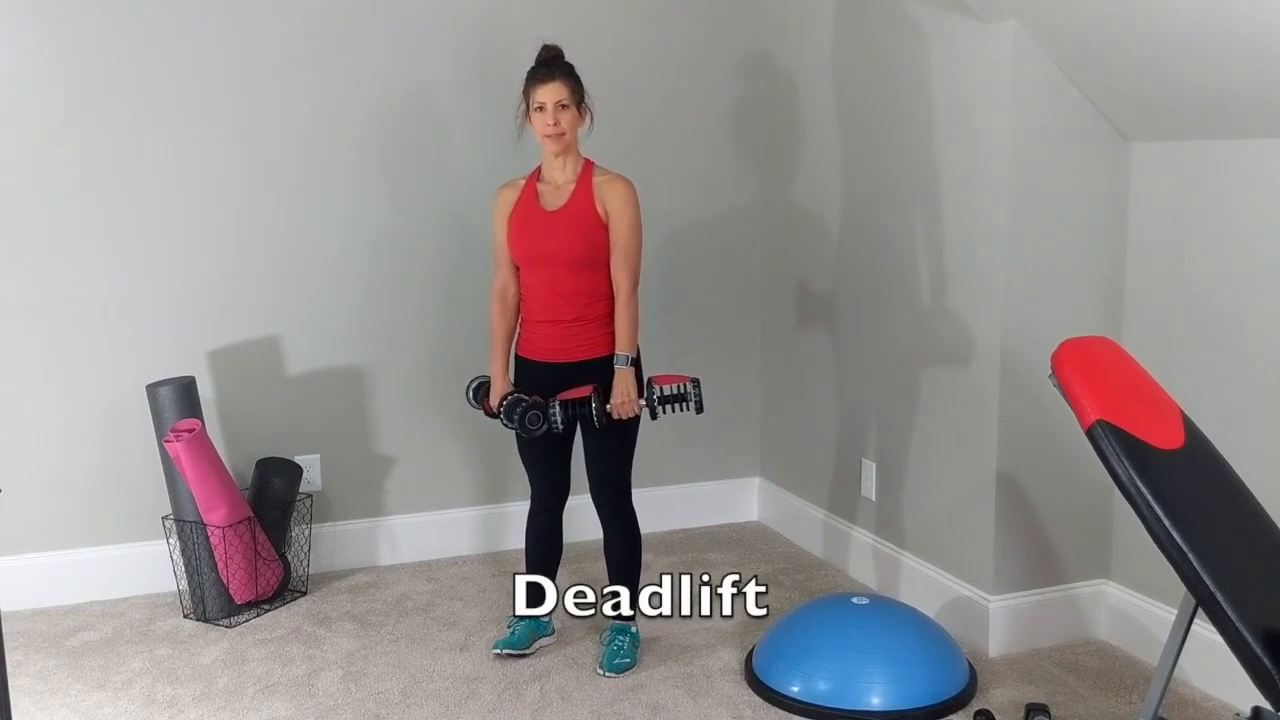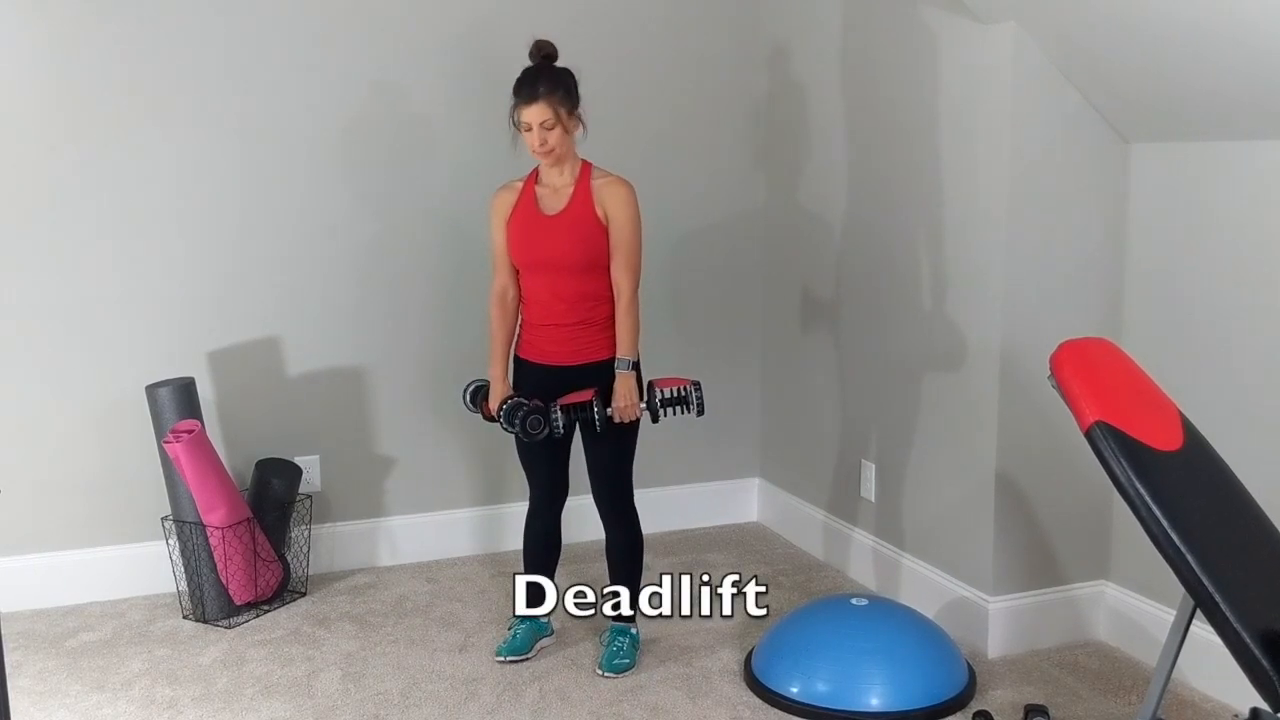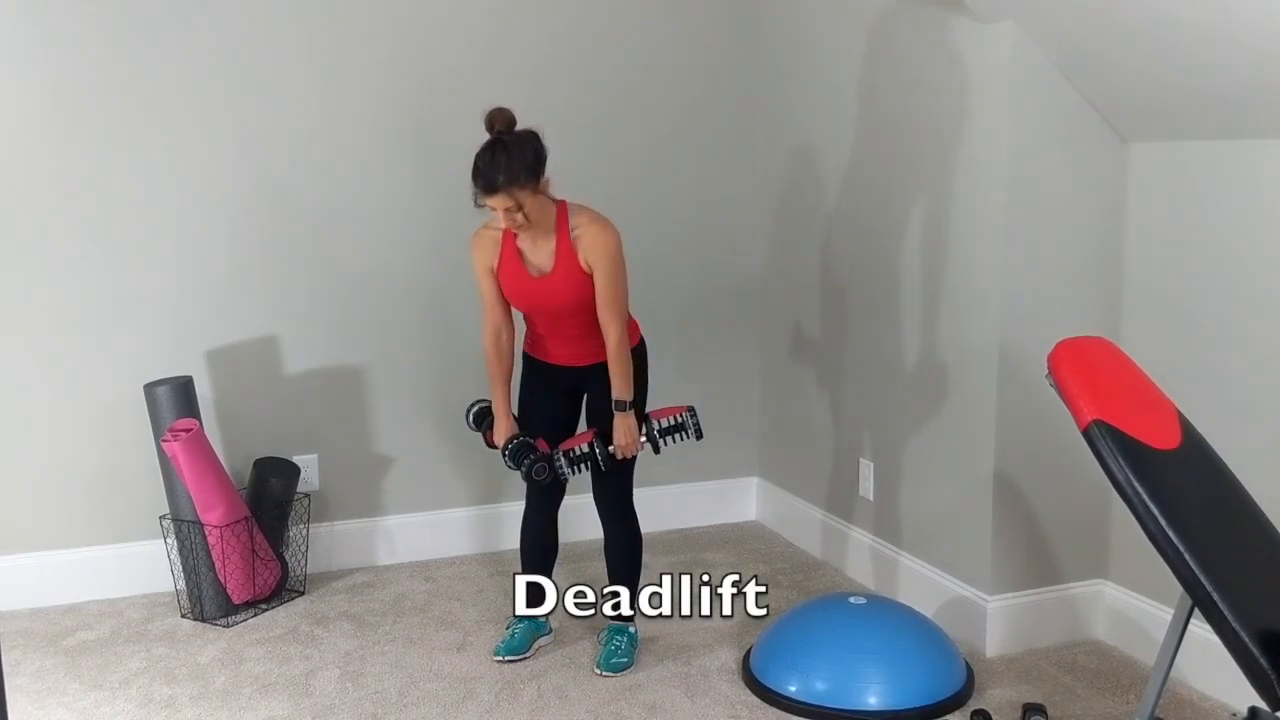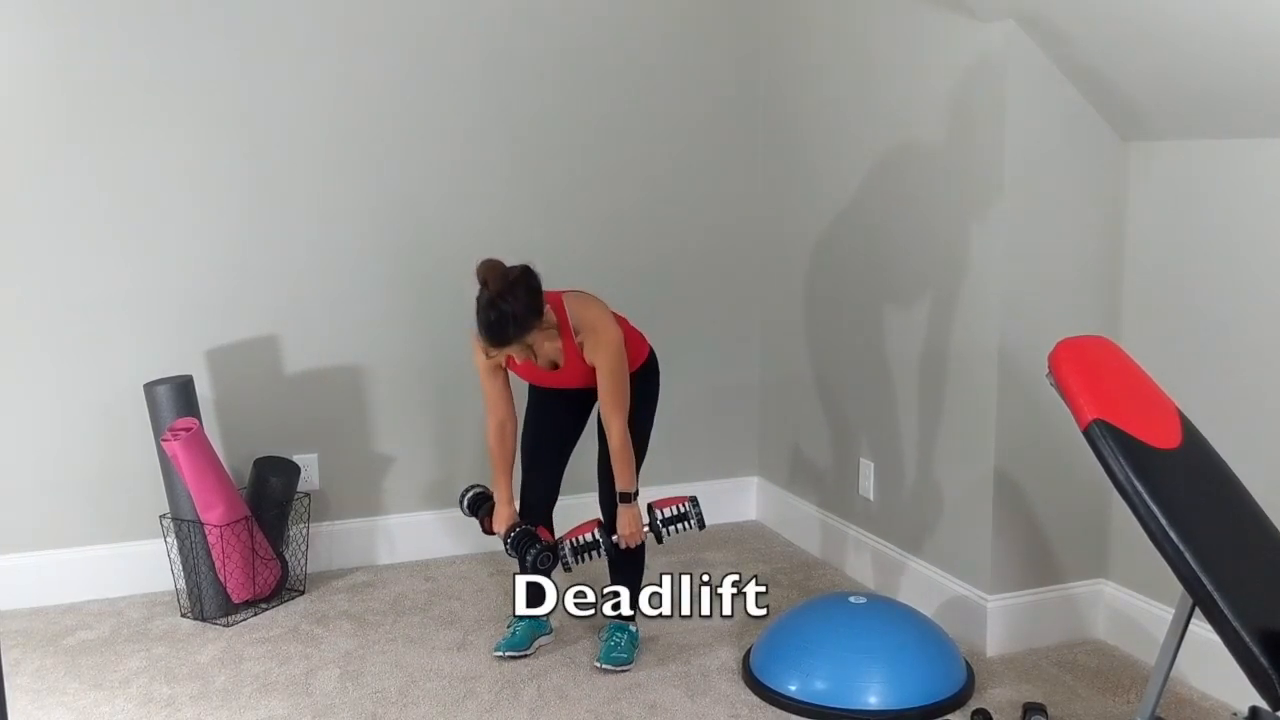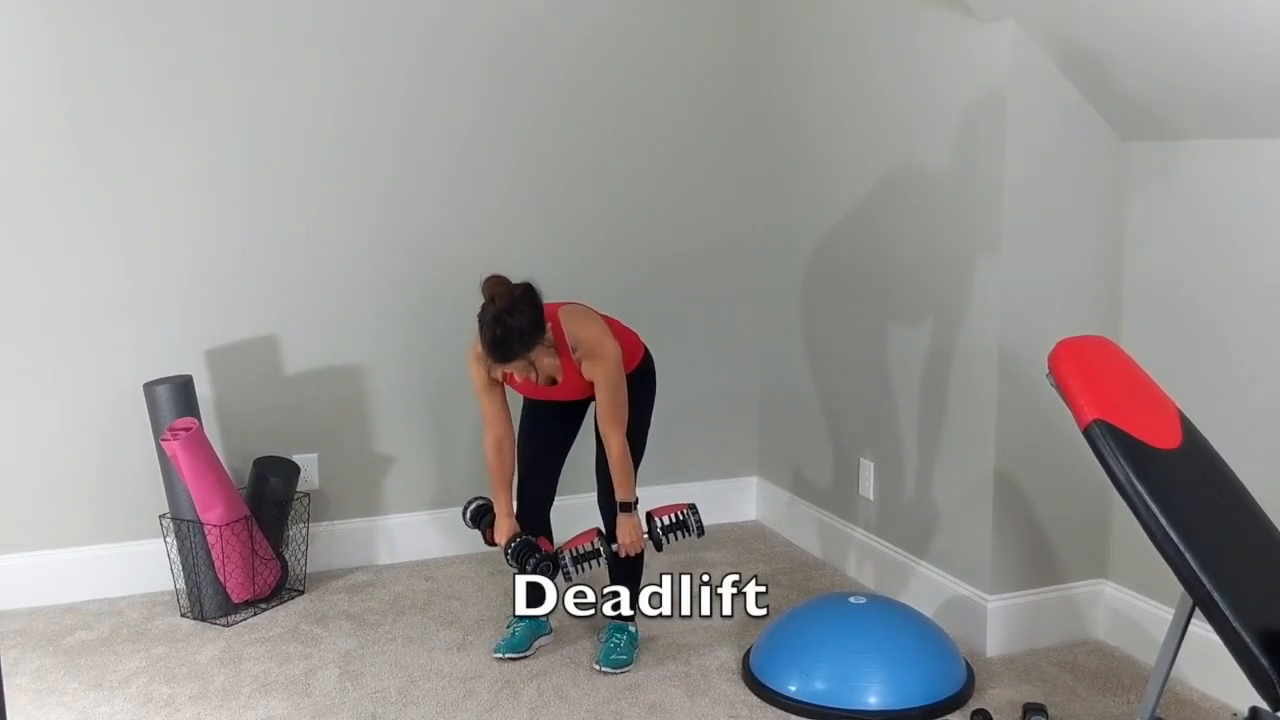
dt=1s
person 1, frame 1
left shoulder: (612, 190)
right shoulder: (510, 198)
left elbow: (624, 288)
right elbow: (505, 289)
left wrist: (624, 369)
right wrist: (499, 372)
left hip: (602, 366)
right hip: (537, 369)
left knee: (611, 497)
right knee: (545, 495)
left ankle: (624, 624)
right ankle: (535, 615)
person 1, frame 2
left shoulder: (612, 193)
right shoulder: (508, 200)
left elbow: (625, 292)
right elbow: (505, 293)
left wrist: (625, 372)
right wrist: (497, 376)
left hip: (602, 370)
right hip: (536, 372)
left knee: (613, 500)
right knee: (543, 499)
left ankle: (624, 625)
right ankle: (534, 617)
person 1, frame 3
left shoulder: (593, 234)
right shoulder: (486, 245)
left elbow: (614, 331)
right elbow: (497, 333)
left wrist: (623, 410)
right wrist: (502, 412)
left hip: (609, 364)
right hip: (546, 368)
left knee: (611, 498)
right knee: (540, 495)
left ankle: (622, 624)
right ankle: (533, 616)
person 1, frame 4
left shoulder: (595, 327)
right shoulder: (489, 341)
left elbow: (615, 425)
right elbow: (500, 422)
left wrist: (628, 500)
right wrist: (503, 500)
left hip: (630, 374)
right hip: (555, 387)
left knee: (613, 504)
right knee: (535, 496)
left ankle: (624, 621)
right ankle: (533, 615)
person 1, frame 5
left shoulder: (594, 342)
right shoulder: (485, 357)
left elbow: (614, 438)
right elbow: (498, 436)
left wrist: (628, 512)
right wrist: (503, 512)
left hip: (629, 377)
right hip: (550, 396)
left knee: (611, 505)
right knee: (531, 500)
left ankle: (622, 624)
right ankle: (532, 617)
